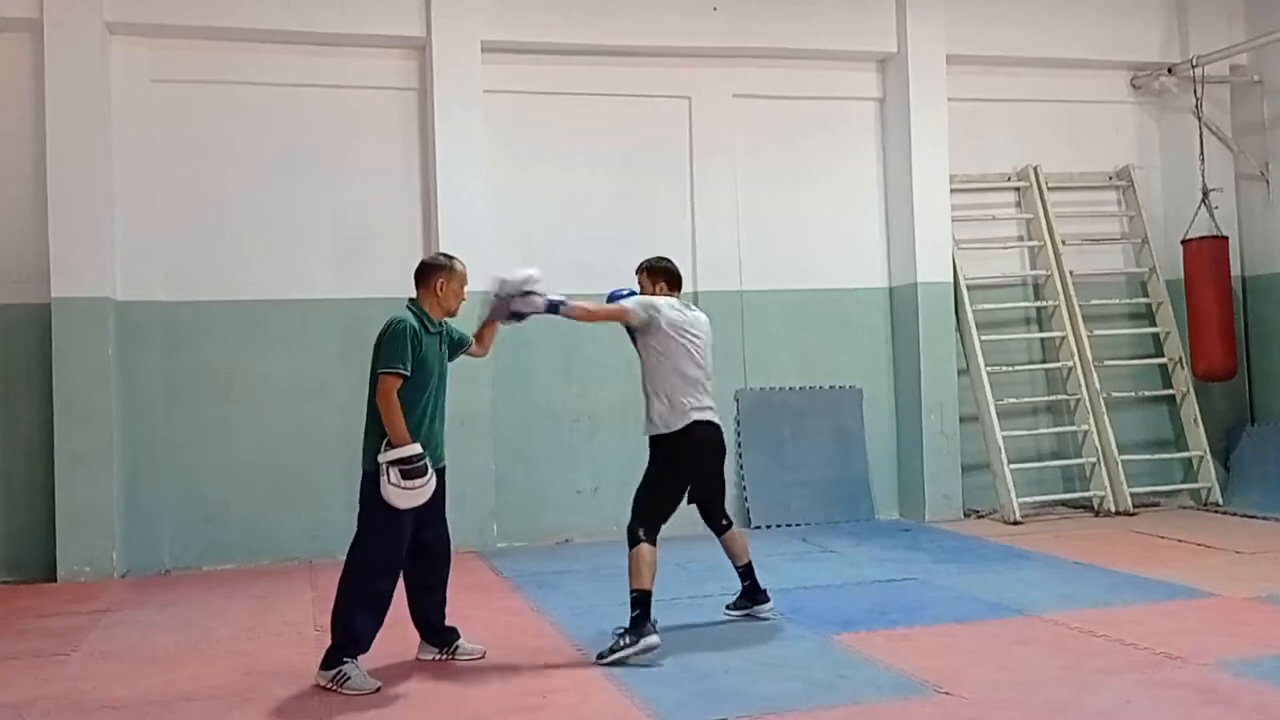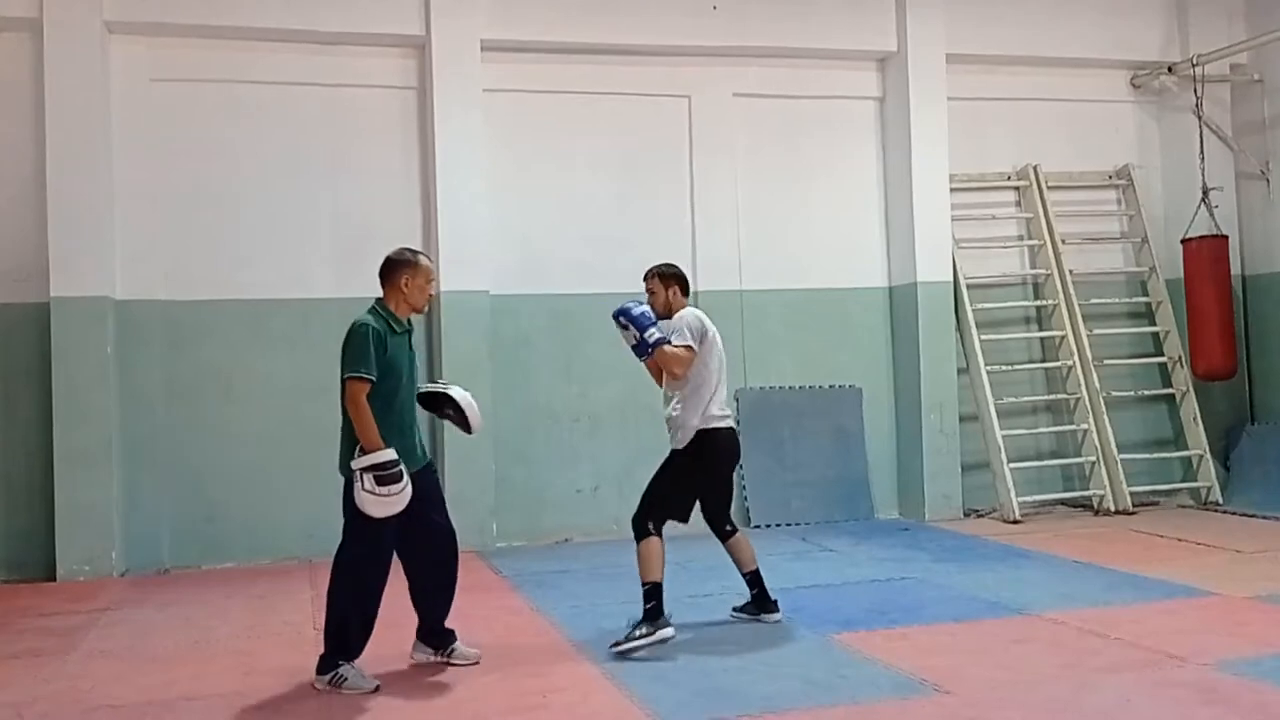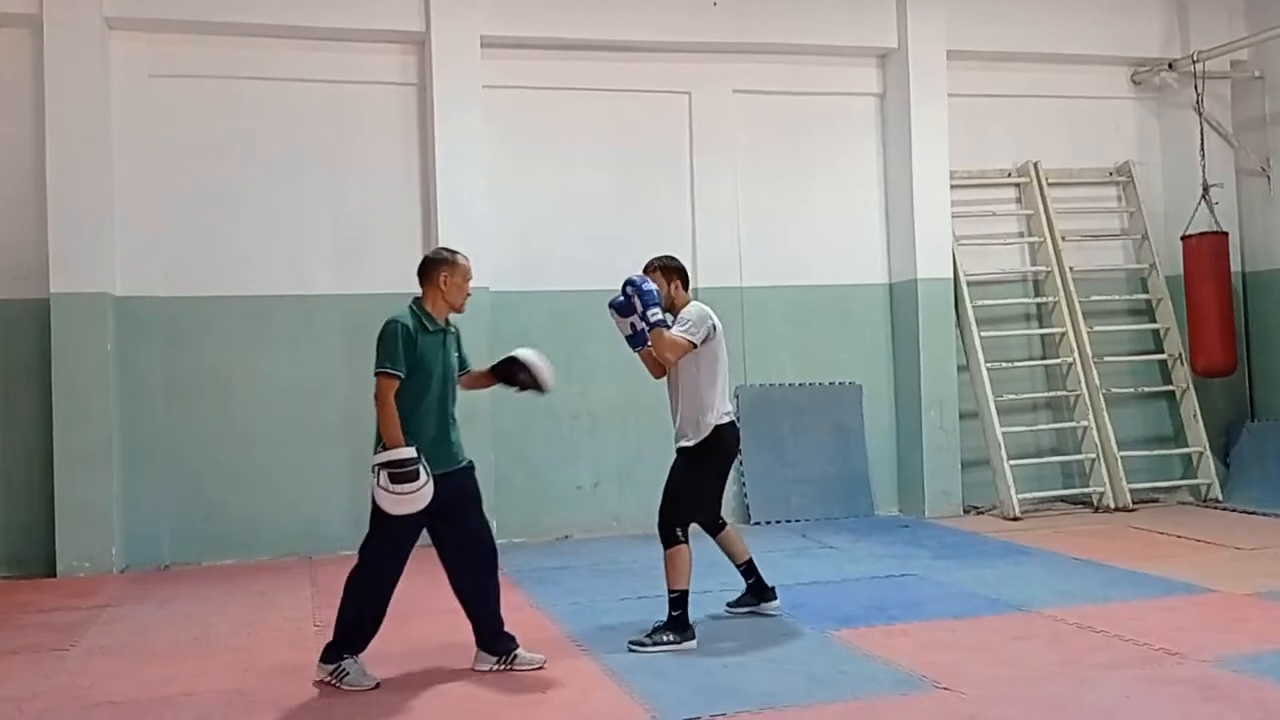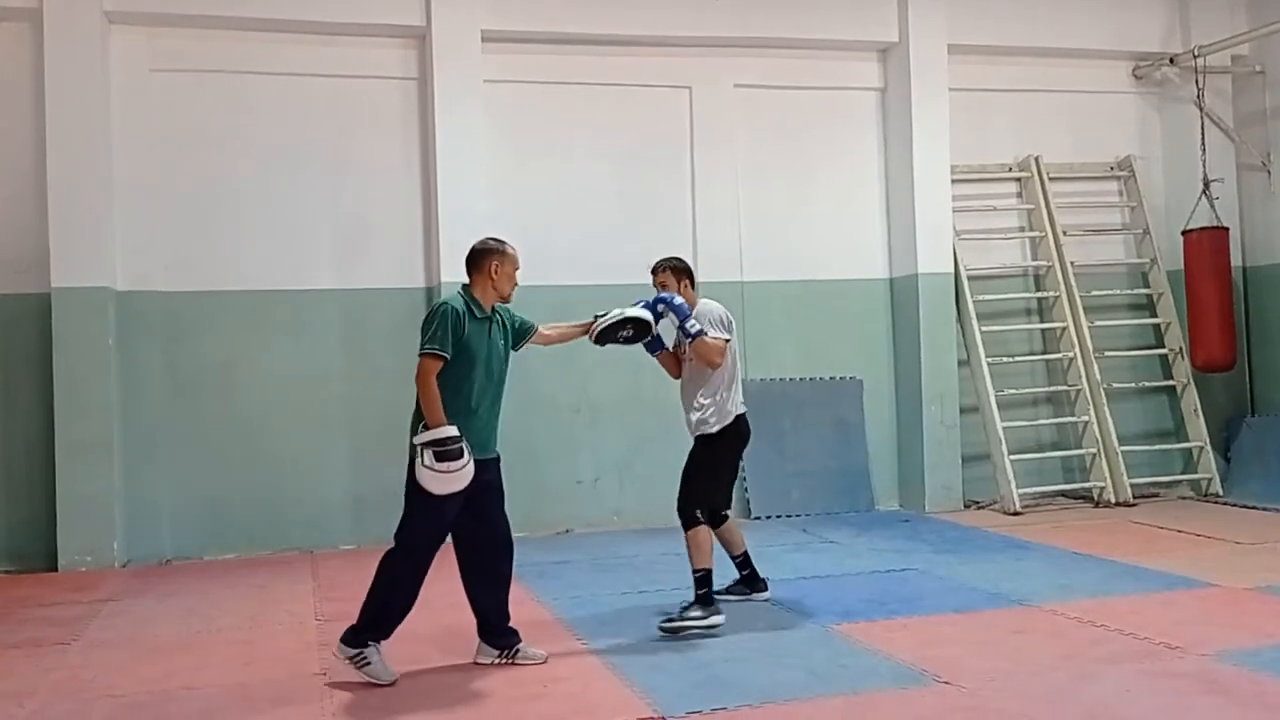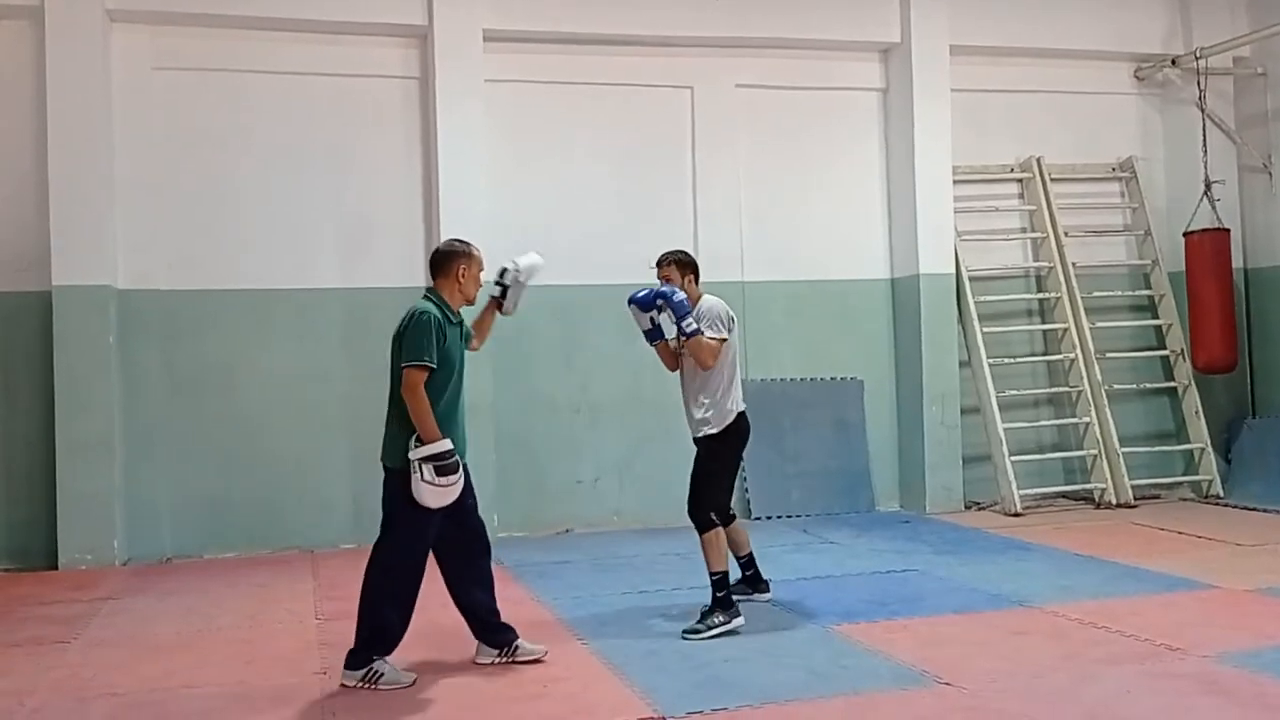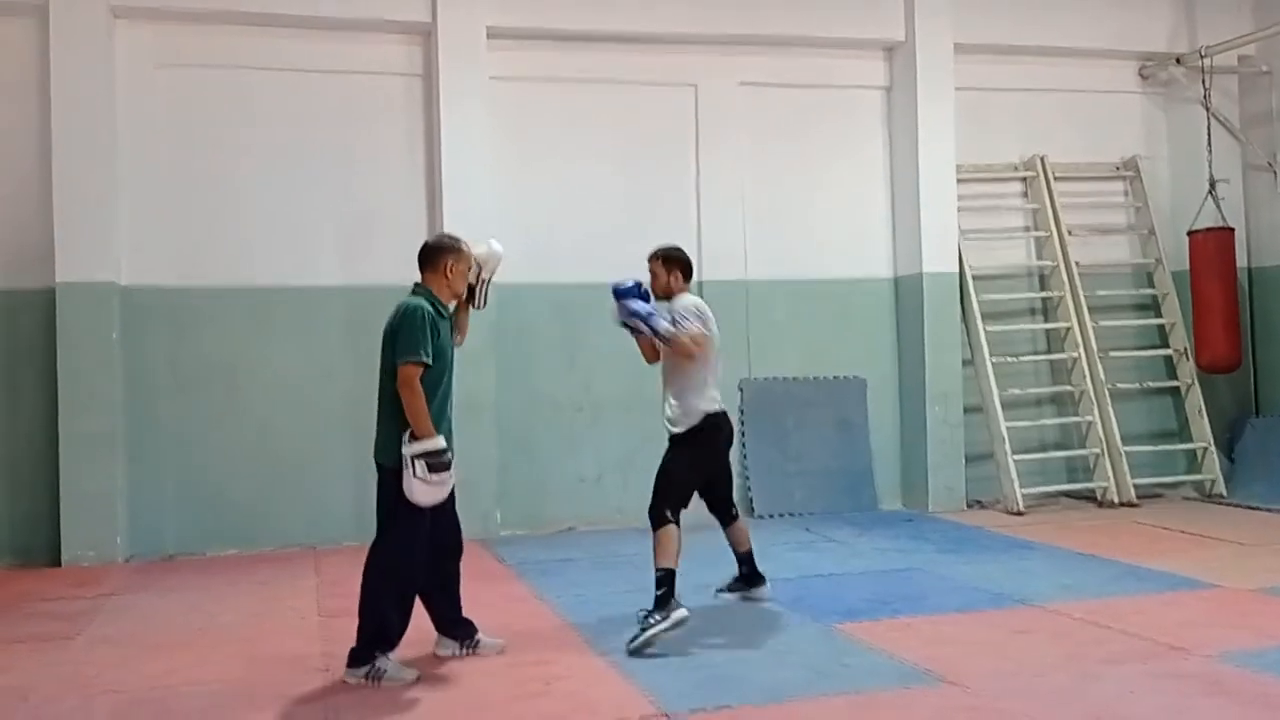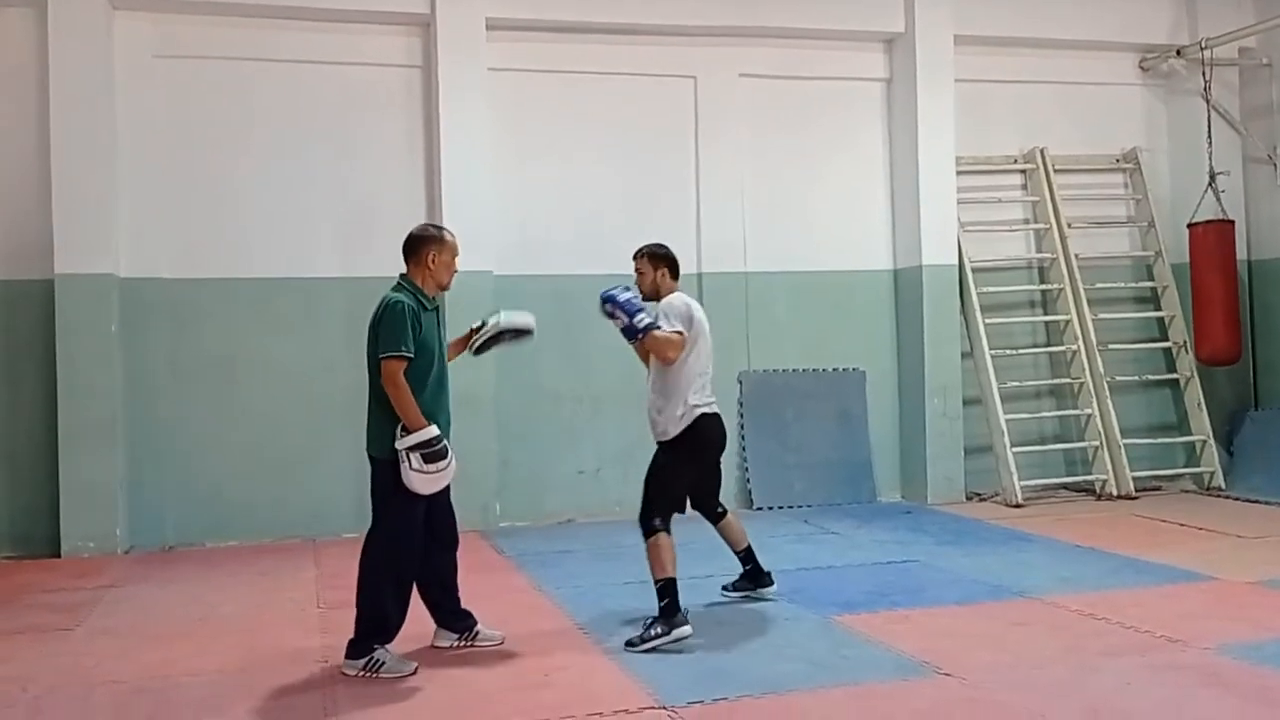
dt=0.4s
person 1, frame 1
left shoulder: (440, 331)
right shoulder: (404, 327)
left elbow: (479, 347)
right elbow: (386, 393)
left wrist: (499, 314)
right wrist: (406, 453)
left hip: (427, 464)
left knee: (431, 553)
right knee: (376, 560)
left ankle: (436, 638)
right ankle: (338, 661)
person 1, frame 2
left shoulder: (404, 329)
right shoulder: (367, 330)
right elbow: (355, 398)
right wrist: (381, 460)
left hip: (415, 464)
left knee: (439, 548)
right knee: (363, 565)
left ankle: (433, 639)
right ankle: (334, 664)
person 1, frame 3
left shoulder: (449, 331)
right shoulder: (401, 329)
right elbow: (384, 395)
left wrist: (500, 376)
right wrist: (397, 456)
left hip: (452, 467)
left knee: (476, 554)
right knee: (380, 563)
left ankle: (495, 647)
right ankle: (339, 658)
person 1, frame 4
left shoulder: (502, 320)
right shoulder: (449, 311)
left elbow: (543, 335)
right elbow: (426, 375)
left wrist: (592, 326)
left hip: (482, 456)
left knee: (492, 548)
right knee: (414, 548)
left ankle: (497, 640)
right ankle: (361, 640)
person 1, frame 5
left shoulder: (449, 318)
right shoulder: (426, 317)
left elbow: (472, 342)
right elbow: (412, 386)
left wrist: (494, 306)
right wrist: (436, 447)
left hip: (447, 458)
right hip: (417, 461)
left knee: (470, 548)
right knee: (400, 557)
left ankle: (495, 640)
right ankle: (364, 661)
person 1, frame 6
left shoulder: (436, 312)
right shoulder: (416, 312)
left elbow: (454, 337)
right elbow: (408, 382)
left wrist: (466, 301)
right wrist: (429, 443)
left hip: (432, 453)
right hip: (409, 456)
left knee: (444, 545)
right knee: (398, 553)
left ankle: (454, 632)
right ankle: (367, 658)
person 1, frame 7
left shoulder: (426, 306)
right shoulder: (399, 306)
right elbow: (392, 377)
left wrist: (470, 340)
right wrist: (423, 435)
right hip: (400, 451)
left knee: (439, 539)
right knee: (393, 545)
left ankle: (453, 624)
right ankle: (365, 650)
person 2, frame 1
left shoulder: (656, 309)
right shoulder: (700, 319)
left elbow: (597, 312)
left wrist: (548, 303)
right wrist: (636, 328)
left hip: (678, 438)
right hip: (710, 433)
left knee: (642, 527)
right knee: (716, 517)
left ankle: (641, 626)
right ankle: (754, 594)
person 2, frame 2
left shoulder: (688, 319)
right shoulder: (684, 324)
left elbow: (677, 367)
right elbow: (665, 379)
left wrist: (650, 331)
right wrist: (637, 340)
left hip: (700, 441)
right hip: (720, 439)
left knee: (646, 521)
right knee: (721, 523)
left ankle: (654, 616)
right ankle: (762, 600)
person 2, frame 3
left shoulder: (696, 314)
right shoulder: (679, 320)
left elbow: (669, 354)
right elbow: (659, 370)
left wrist: (651, 310)
right wrist: (631, 327)
left hip: (708, 436)
right hip: (711, 436)
left knee: (672, 523)
right knee: (708, 518)
left ankle: (678, 625)
right ankle: (759, 591)
person 2, frame 4
left shoulder: (710, 312)
right shoulder: (689, 321)
left elbow: (716, 357)
right elbow: (677, 371)
left wrist: (685, 320)
right wrist: (651, 337)
left hip: (724, 426)
right hip: (712, 429)
left knee: (691, 506)
right knee: (713, 509)
left ankle: (703, 601)
right ankle: (751, 579)
person 2, frame 5
left shoulder: (713, 309)
right shoulder: (689, 314)
left elbow: (707, 359)
right elbow: (673, 362)
left wrist: (682, 317)
right wrist: (650, 325)
left hip: (723, 426)
right hip: (711, 429)
left knee: (703, 510)
right knee: (718, 510)
left ankle: (723, 607)
right ankle: (753, 580)
person 2, frame 6
left shoulder: (690, 308)
right shoulder: (676, 311)
left elbow: (692, 351)
right elbow: (653, 356)
left wrist: (651, 318)
right wrist: (637, 324)
left hip: (698, 429)
right hip: (710, 427)
left knee: (663, 510)
right knee: (722, 506)
left ankle: (665, 604)
right ankle: (750, 577)
person 2, frame 7
left shoulder: (675, 304)
right shoulder: (674, 308)
left elbow: (670, 351)
right elbow: (654, 361)
left wrist: (639, 316)
right wrist: (628, 326)
left hip: (686, 430)
right hip: (704, 425)
left knee: (654, 518)
right knee: (708, 504)
left ankle: (669, 617)
right ankle: (756, 575)
